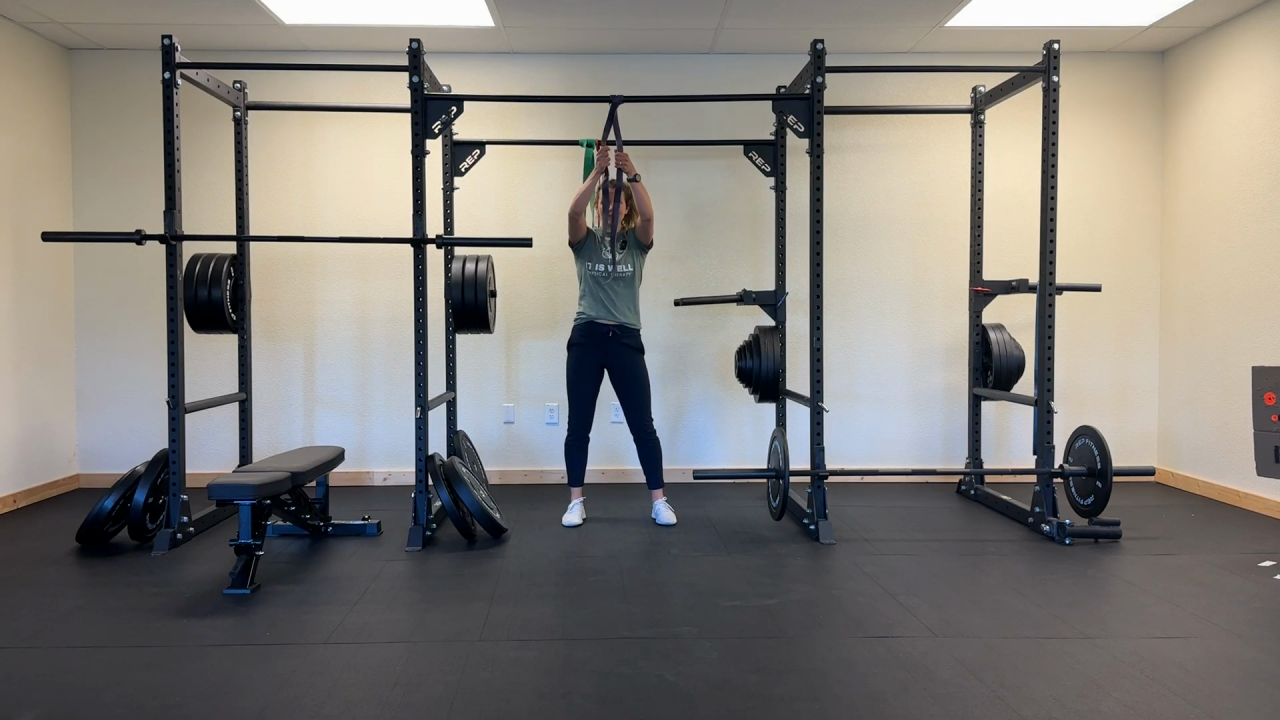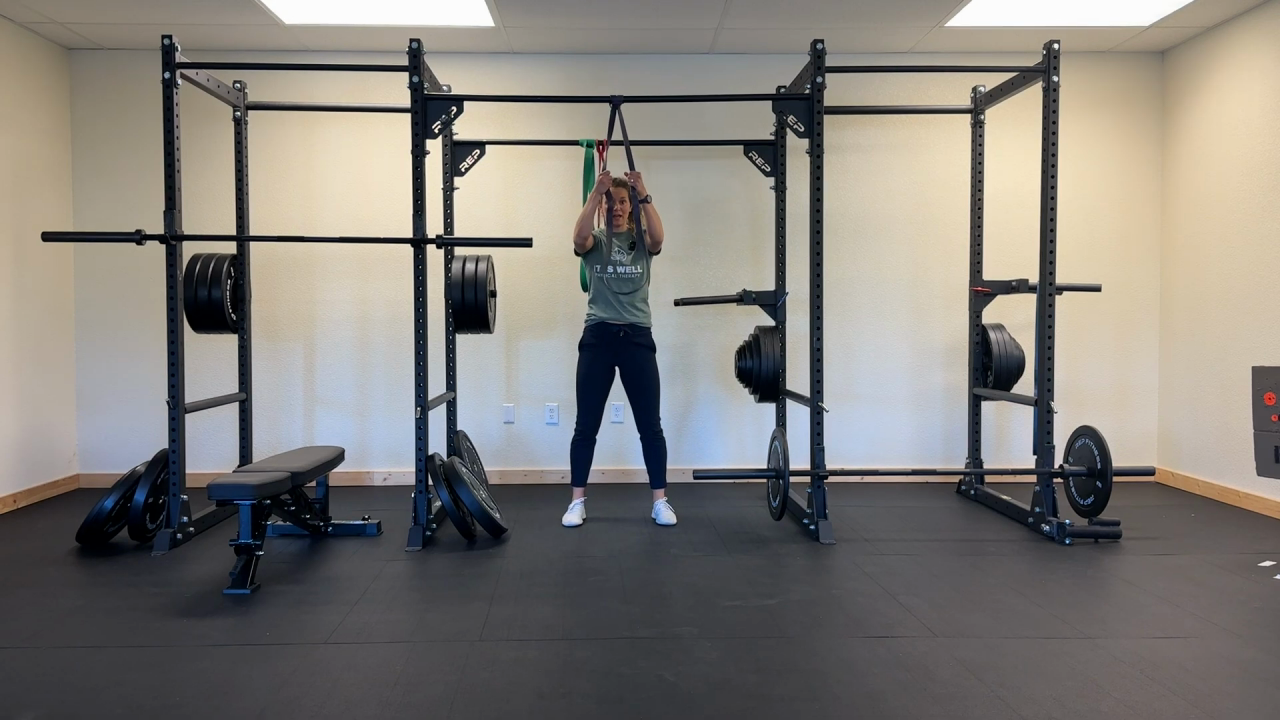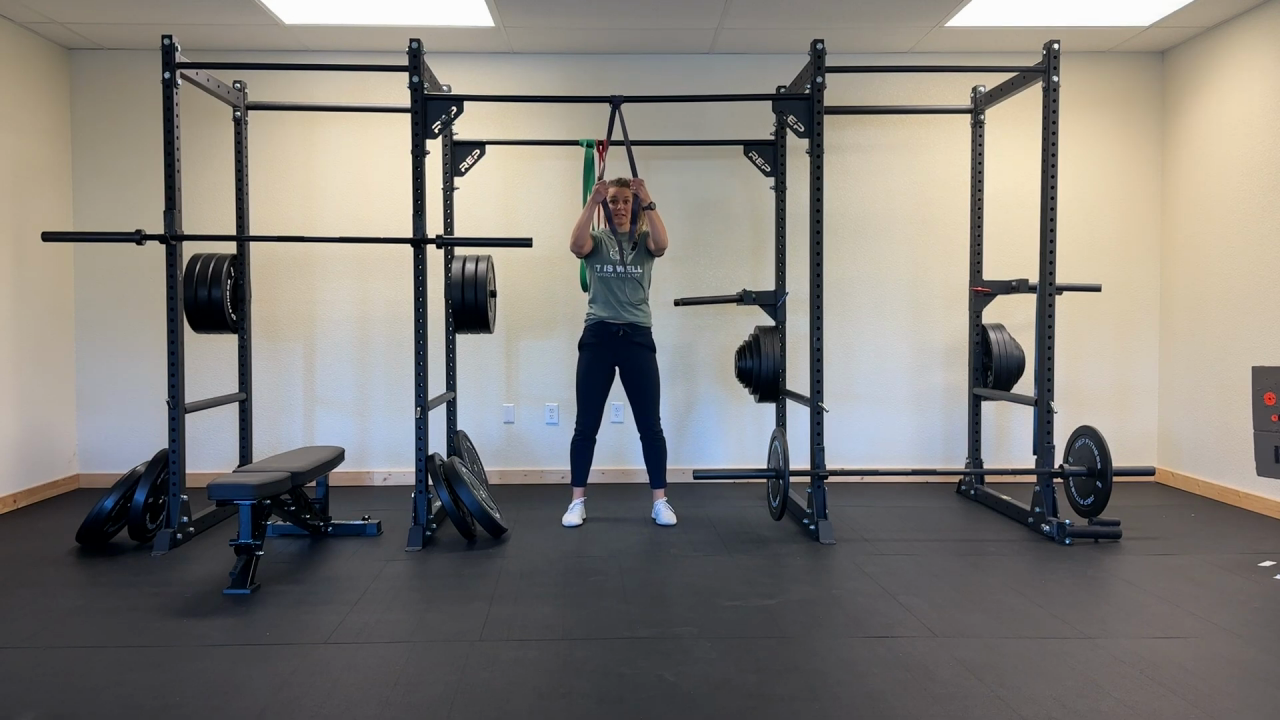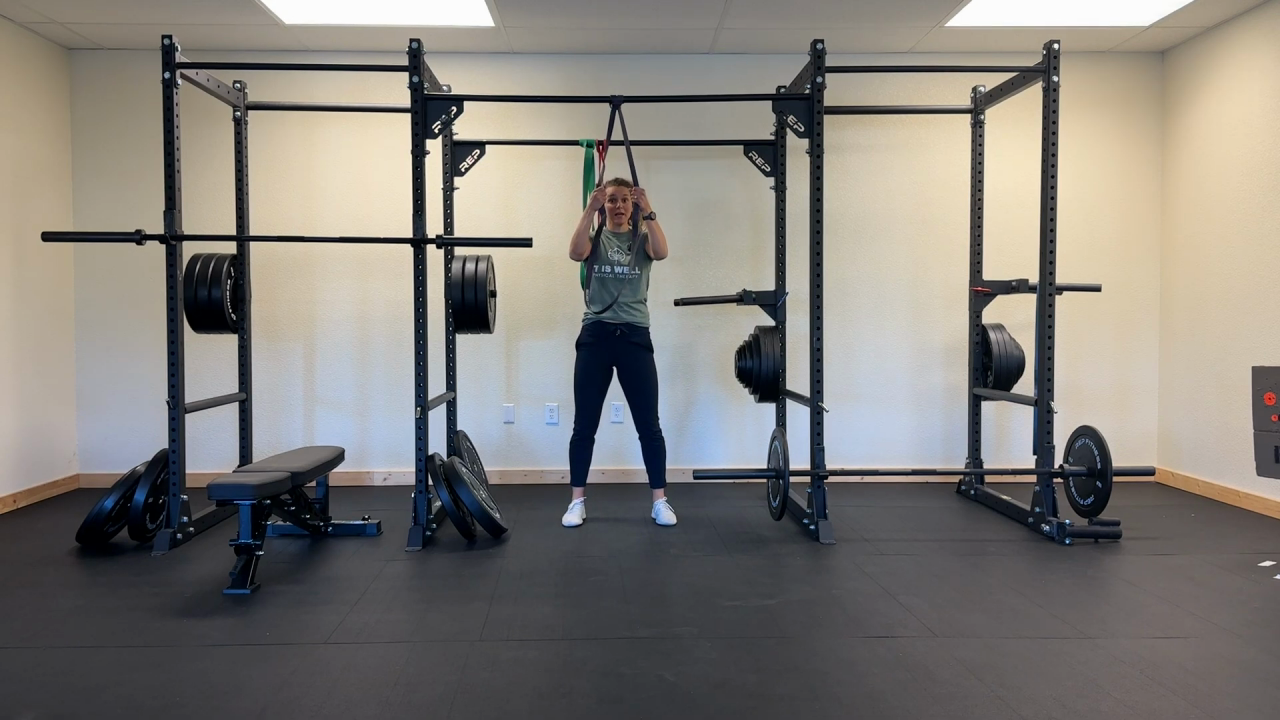
dt=0.4s
person 1, frame 1
left shoulder: (637, 241)
right shoulder: (585, 240)
left elbow: (648, 216)
right elbow: (573, 213)
left wrist: (632, 175)
right wrist: (596, 172)
left hip: (626, 340)
right hip: (587, 338)
left knee: (642, 425)
right knee: (578, 425)
left ankle: (659, 501)
right ankle: (576, 501)
person 1, frame 2
left shoulder: (642, 239)
right shoulder: (595, 240)
left elbow: (659, 238)
right elbow: (579, 237)
left wrist: (644, 194)
right wrist: (596, 192)
left hip: (637, 338)
right hip: (598, 337)
left knee: (650, 425)
right knee: (586, 425)
left ankle: (660, 501)
right ankle: (577, 501)
person 1, frame 3
left shoulder: (643, 239)
right shoulder: (596, 240)
left elbow: (662, 245)
right elbow: (576, 246)
left wrist: (648, 202)
right wrist: (591, 202)
left hip: (637, 337)
right hip: (598, 337)
left knee: (650, 425)
right knee: (586, 425)
left ankle: (660, 501)
right ankle: (577, 502)
person 1, frame 4
left shoulder: (642, 240)
right shoulder: (594, 239)
left elbow: (662, 252)
right elbow: (575, 253)
left wrist: (647, 210)
right wrist: (590, 209)
left hip: (635, 337)
right hip: (595, 336)
left knee: (648, 424)
right knee: (584, 424)
left ankle: (660, 501)
right ankle: (577, 501)
